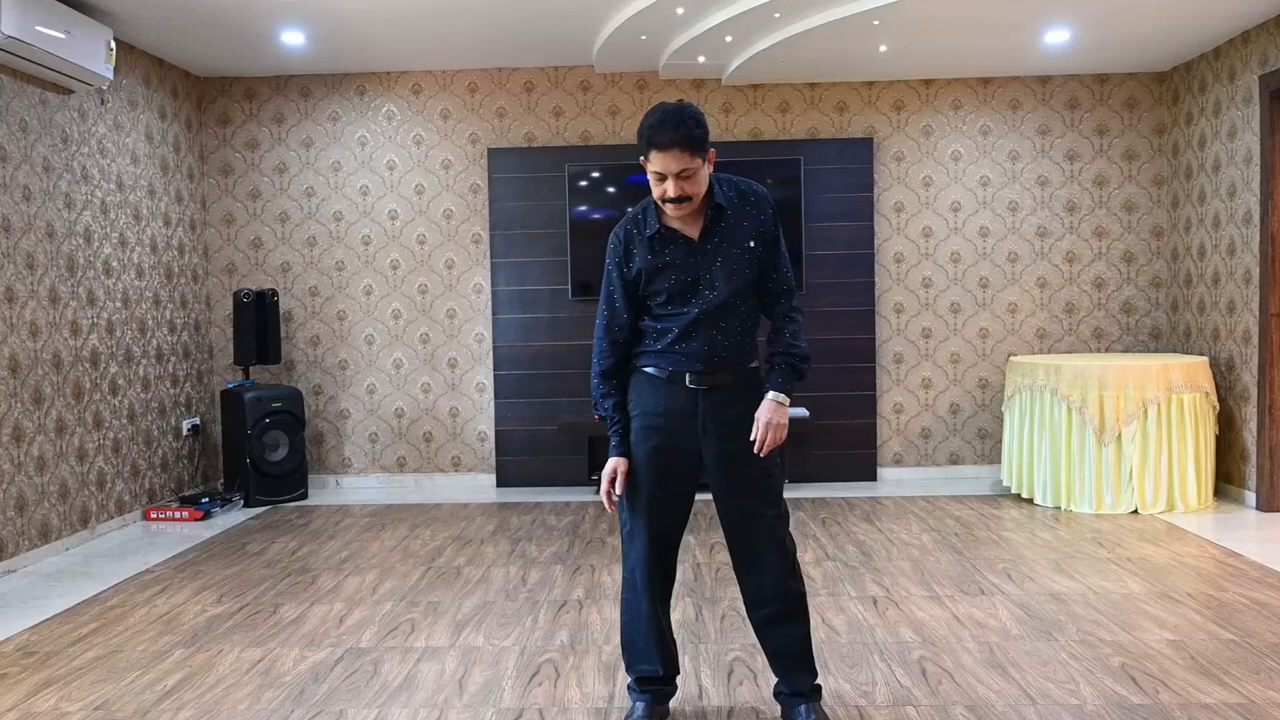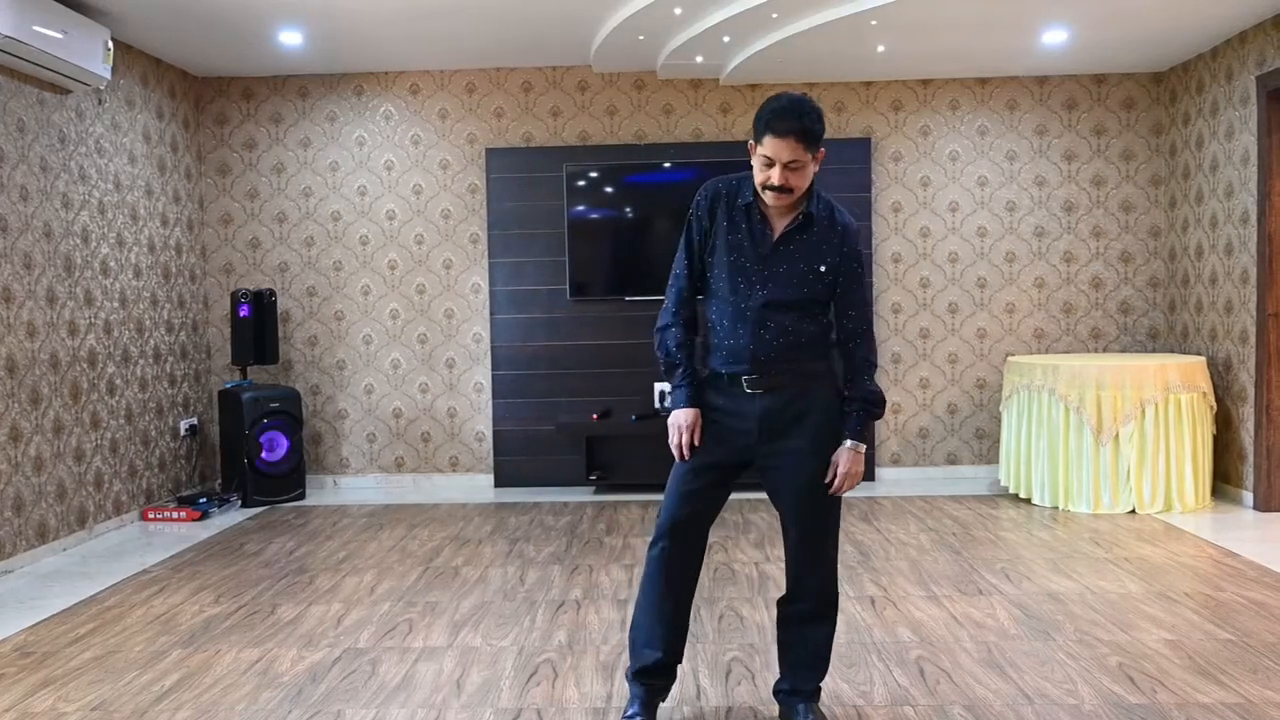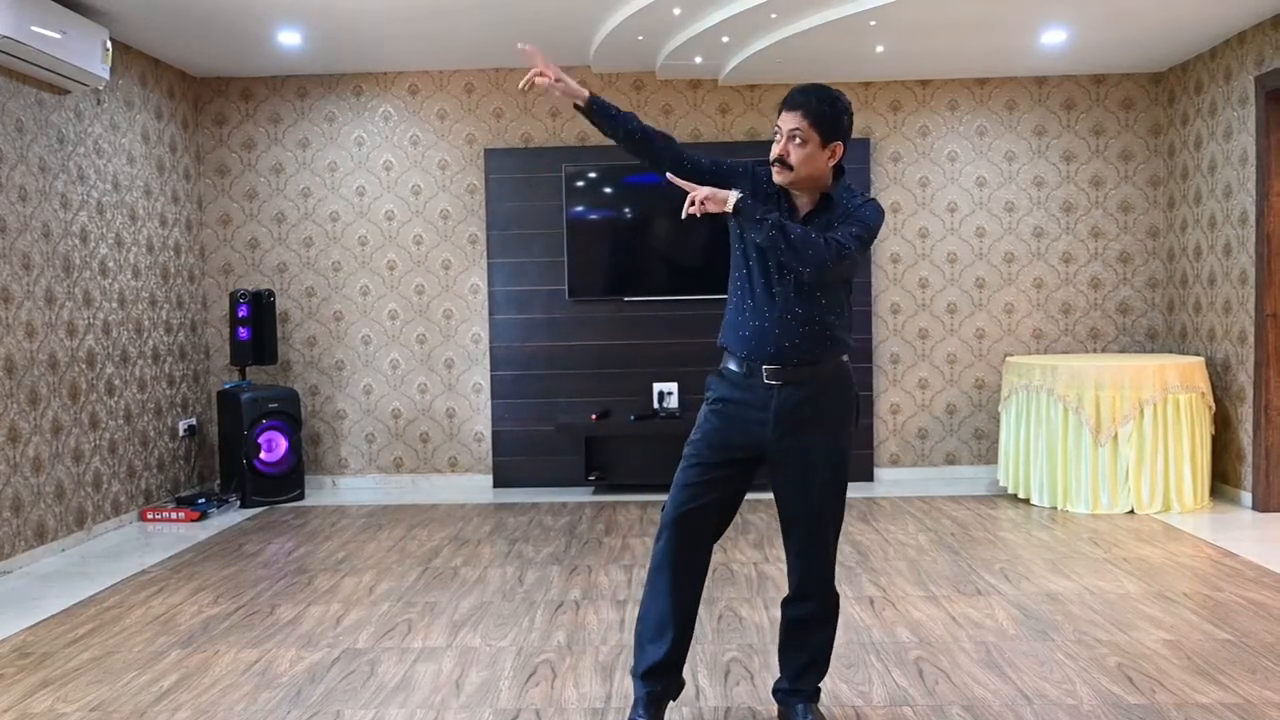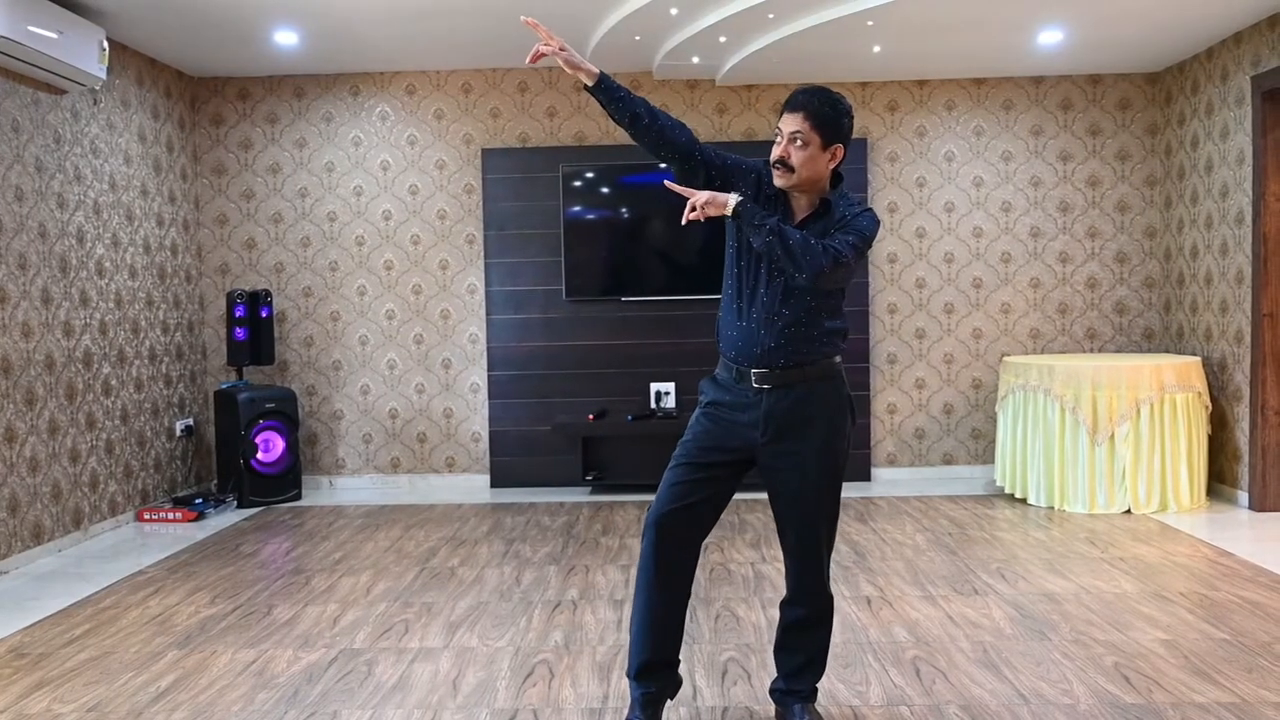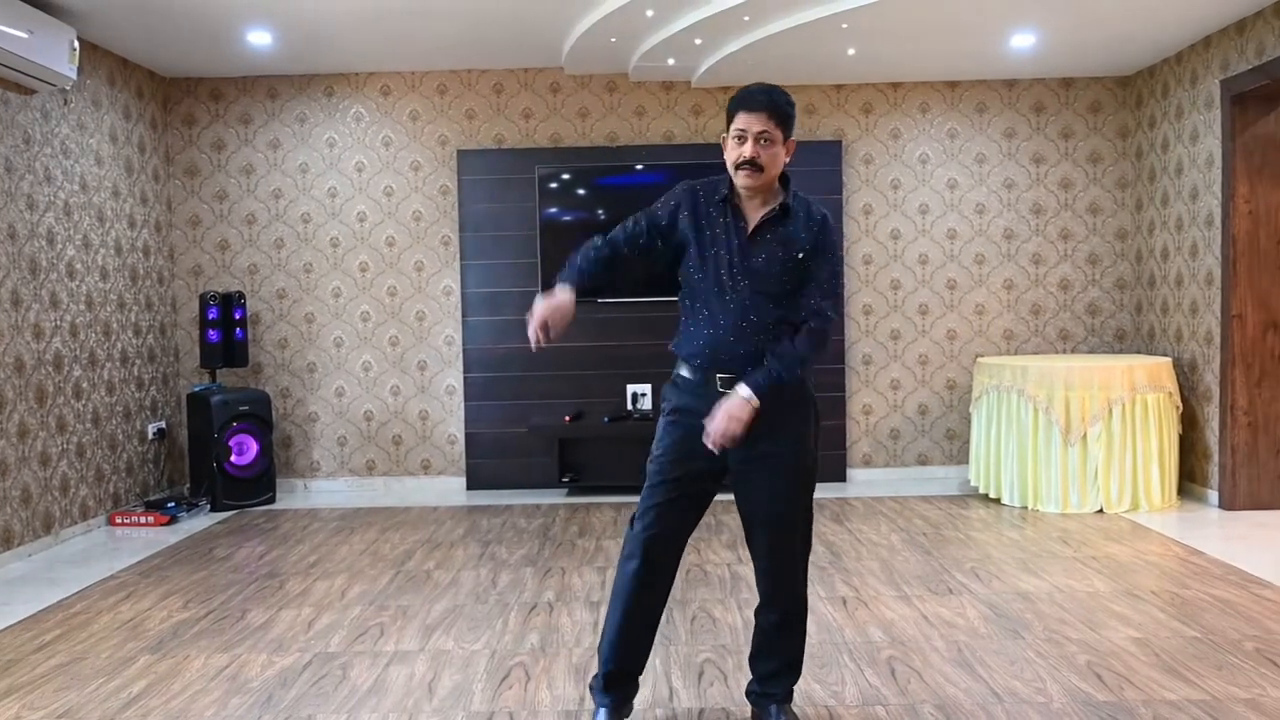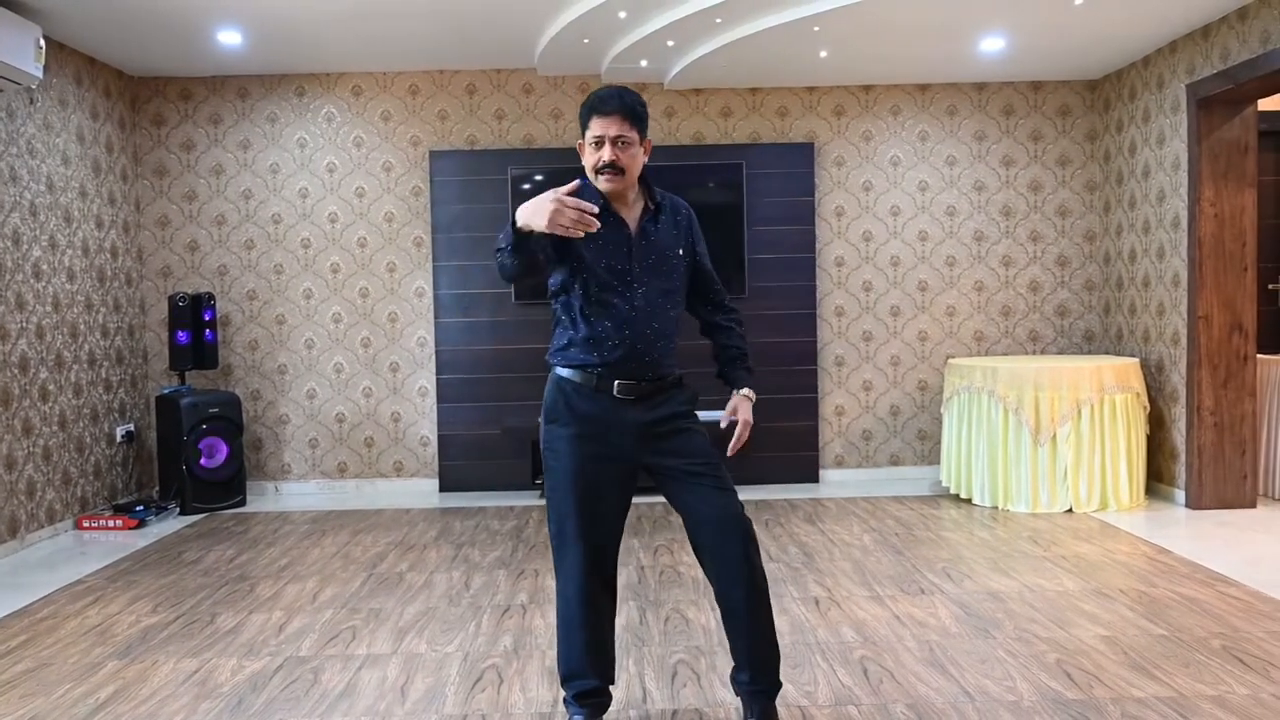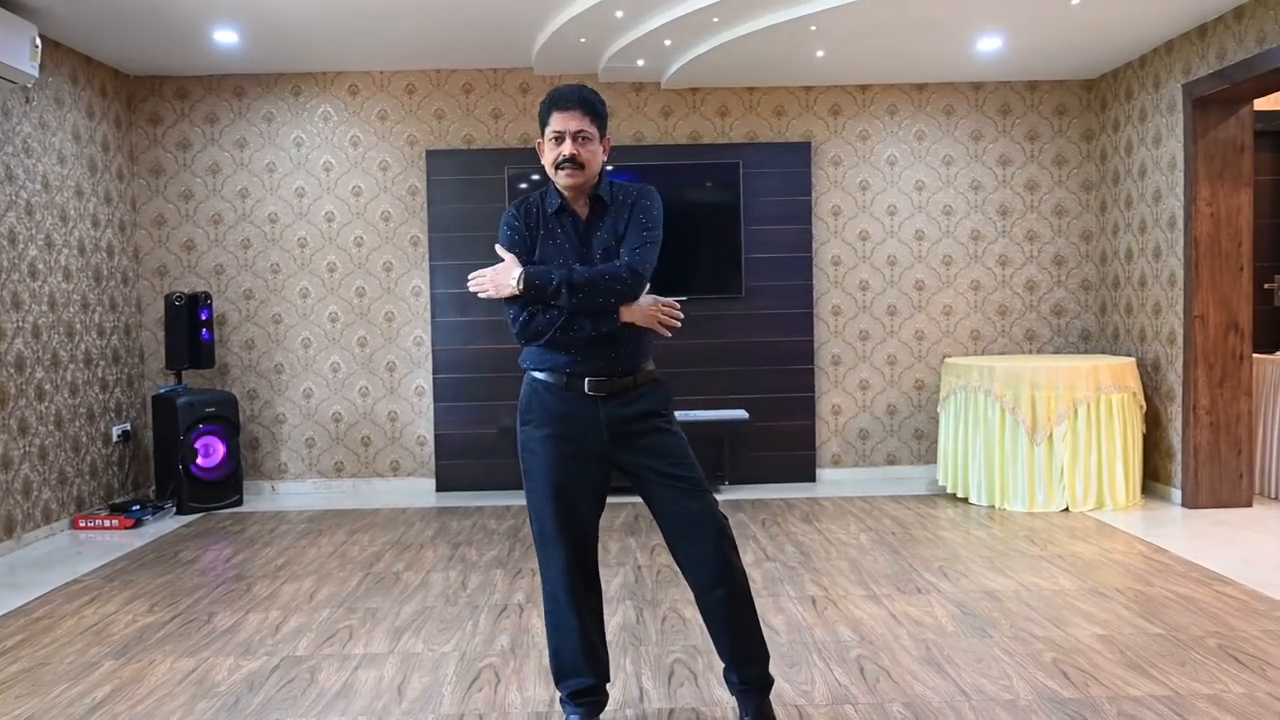
dt=0.7s
person 1, frame 1
left shoulder: (753, 208)
right shoulder: (630, 237)
left elbow: (782, 304)
right elbow: (611, 343)
left wrist: (778, 391)
right wrist: (617, 444)
left hip: (739, 393)
right hip: (658, 399)
left knee: (766, 547)
right knee: (647, 548)
person 1, frame 2
left shoulder: (837, 231)
right shoulder: (714, 204)
left elbow: (856, 336)
right elbow: (679, 303)
left wrist: (855, 434)
right wrist: (683, 394)
left hip: (804, 403)
right hip: (721, 396)
left knee: (812, 552)
right knee: (675, 533)
person 1, frame 3
left shoulder: (860, 213)
right shoulder: (752, 183)
left elbow: (817, 257)
right elbow: (664, 152)
left wrist: (739, 207)
right wrist: (581, 96)
left hip: (815, 397)
right hip: (737, 390)
left knee: (812, 552)
right knee: (682, 527)
person 1, frame 4
left shoulder: (855, 221)
right shoulder: (749, 183)
left elbow: (811, 265)
right elbow: (668, 137)
left wrist: (737, 209)
right wrist: (589, 74)
left hip: (807, 402)
right hip: (731, 392)
left knee: (807, 553)
right knee: (668, 524)
person 1, frame 5
left shoulder: (813, 228)
right shoulder: (686, 204)
left elbow: (816, 330)
right elbow: (616, 246)
left wrist: (752, 395)
right wrist: (566, 289)
left hip: (774, 410)
right hip: (691, 400)
left knee: (782, 561)
right knee: (651, 545)
person 1, frame 6
left shoulder: (677, 216)
right shoulder: (566, 214)
left elbow: (715, 306)
right elbow: (514, 268)
left wrist: (740, 384)
right wrist: (525, 221)
left hip: (664, 404)
right hip: (582, 408)
left knee: (731, 539)
right knee: (583, 560)
person 1, frame 7
left shoulder: (639, 201)
right shoulder: (523, 218)
left elbow: (628, 276)
right elbow: (527, 324)
left wrist: (529, 278)
right wrist: (622, 314)
left hip: (637, 401)
right hip: (555, 408)
left knee: (706, 538)
right knee: (566, 558)
